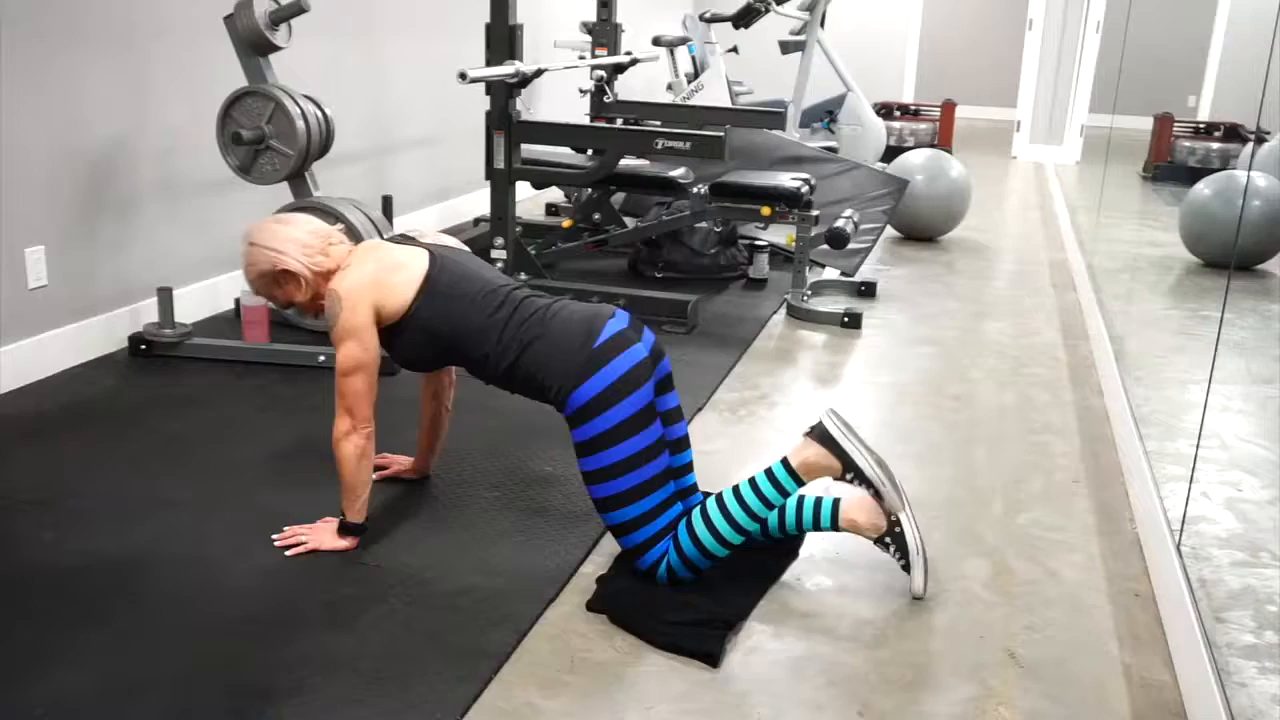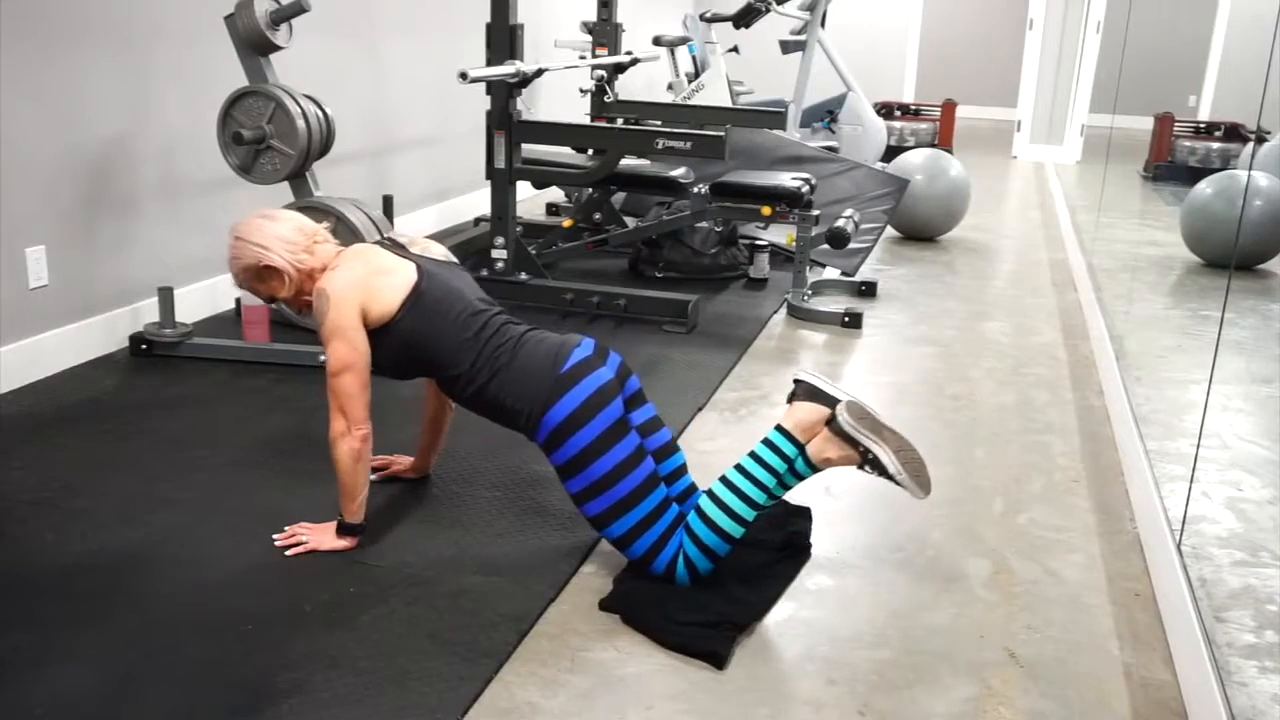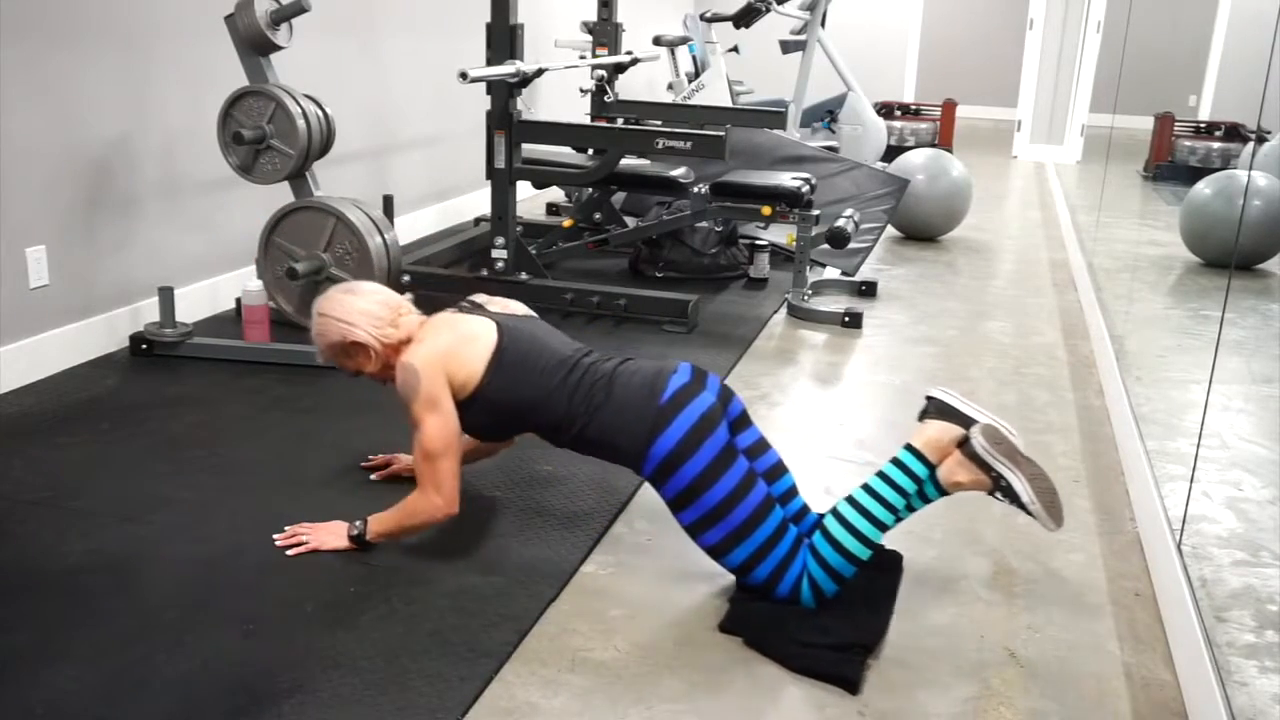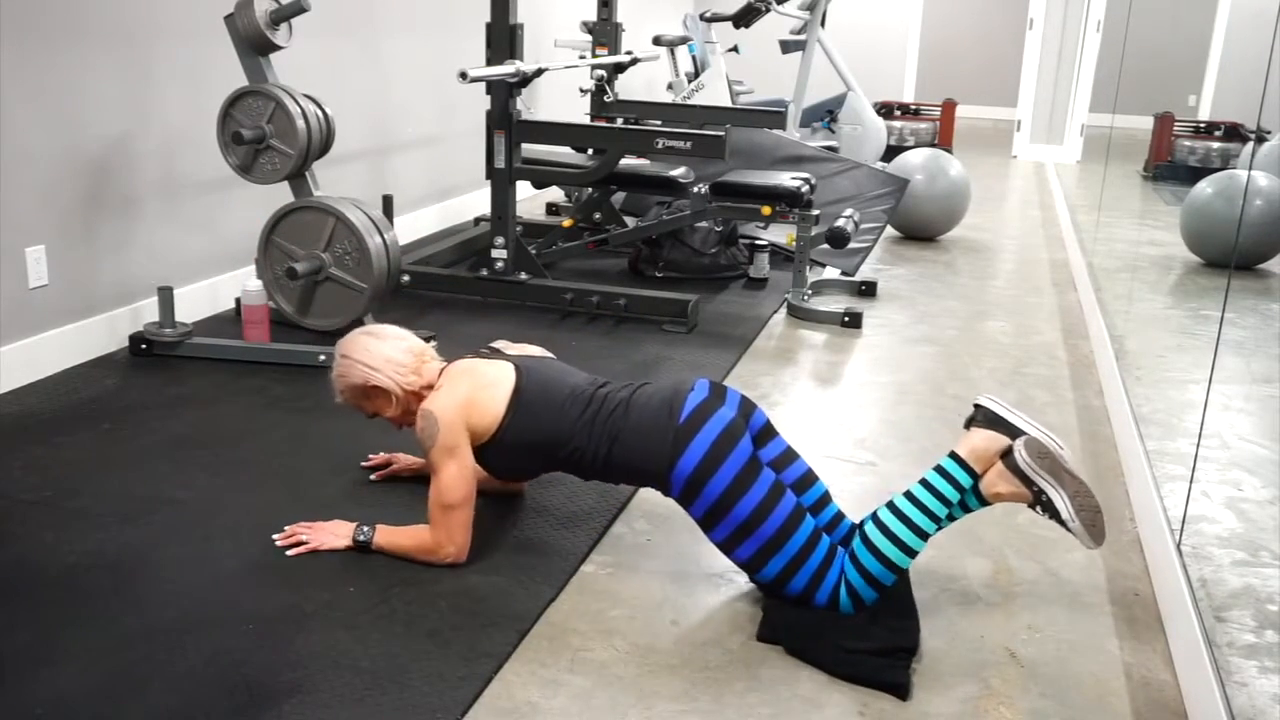
dt=1s
person 1, frame 1
left shoulder: (351, 290)
right shoulder: (406, 247)
left elbow: (354, 426)
right elbow: (441, 361)
left wrist: (347, 526)
right wrist: (422, 461)
left hip: (595, 377)
right hip: (624, 341)
left knee: (665, 558)
right knee: (683, 520)
left ankle: (812, 456)
right ankle: (866, 515)
person 1, frame 2
left shoulder: (338, 289)
right shoulder: (404, 247)
left elbow: (351, 431)
left wrist: (346, 526)
right wrist: (421, 461)
left hip: (565, 406)
right hip: (591, 367)
left knee: (681, 561)
right knee: (690, 519)
left ankle: (806, 429)
right ankle: (823, 436)
person 1, frame 3
left shoulder: (420, 364)
right shoulder: (478, 309)
left elbow: (439, 504)
left wrist: (355, 532)
right wrist: (427, 454)
left hip: (671, 436)
right hip: (692, 394)
left knee: (801, 581)
right knee: (806, 545)
left ankle: (938, 450)
right ankle: (945, 446)
person 1, frame 4
left shoulder: (440, 411)
right shoulder: (491, 356)
left elbow: (448, 546)
right elbow: (514, 460)
left wrist: (358, 534)
right wrist: (432, 465)
left hip: (693, 453)
right hip: (713, 411)
left knee: (841, 586)
right knee: (844, 548)
left ankle: (983, 466)
right ankle: (985, 449)
